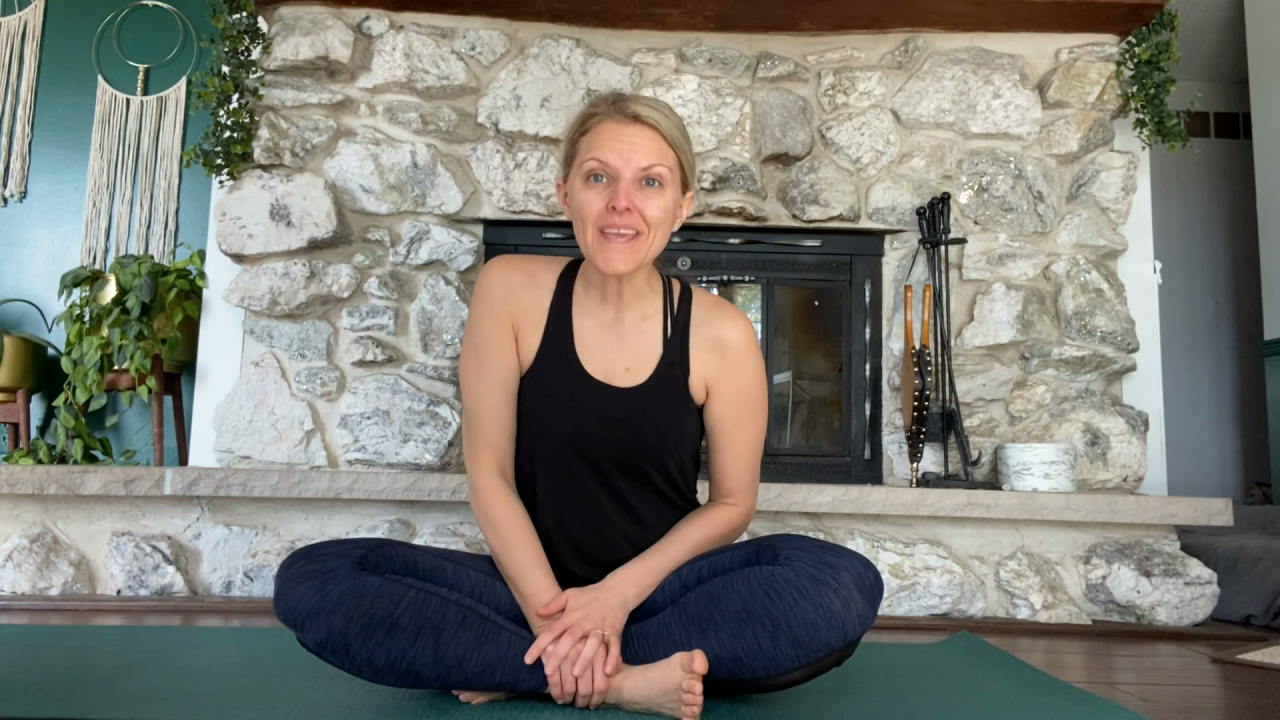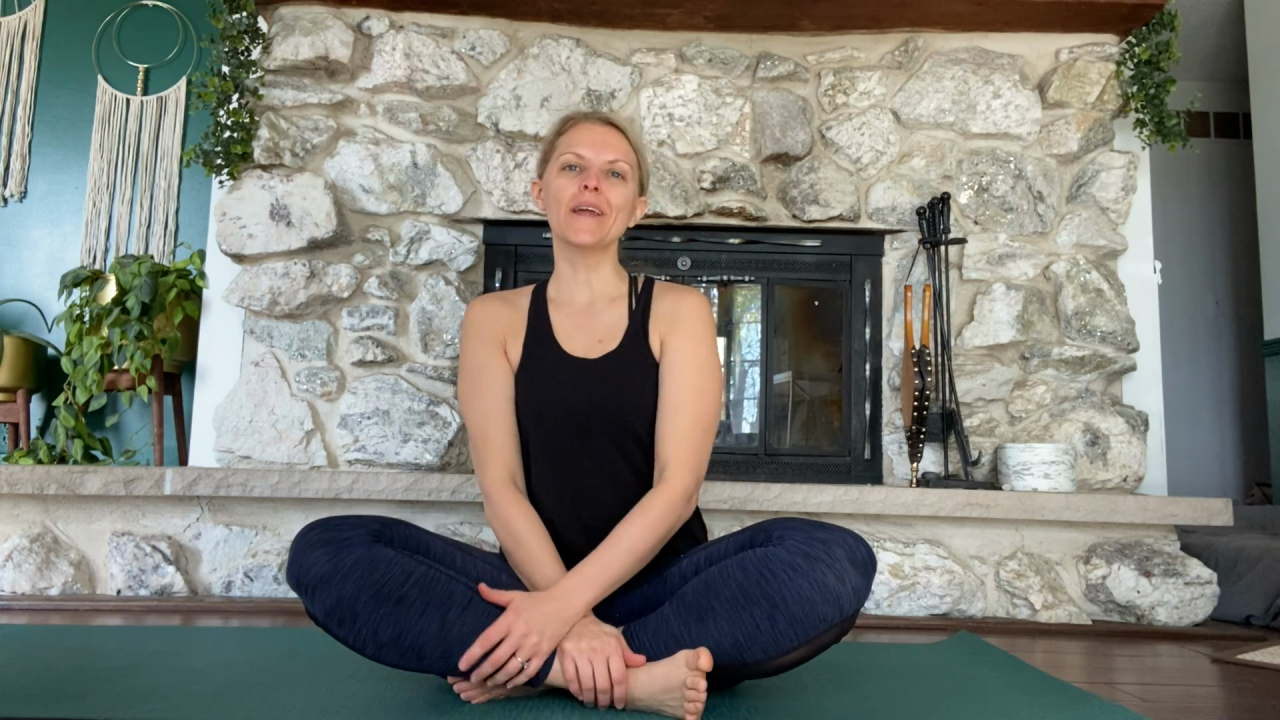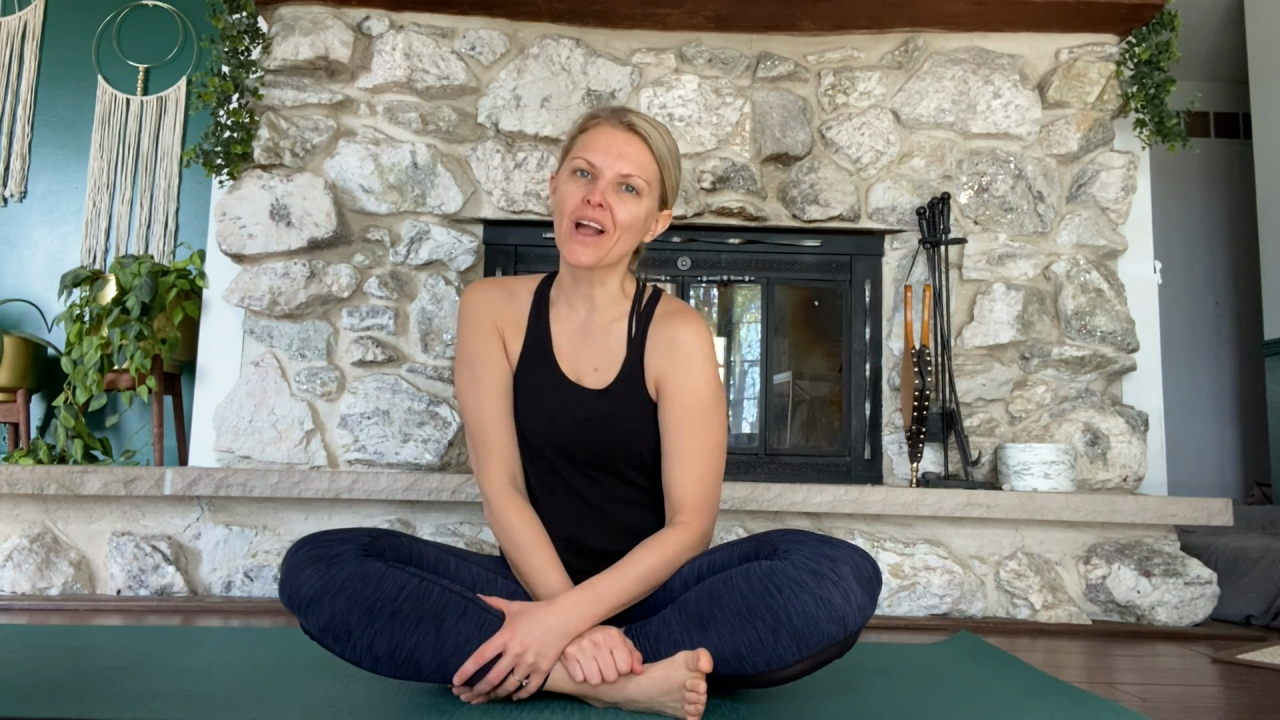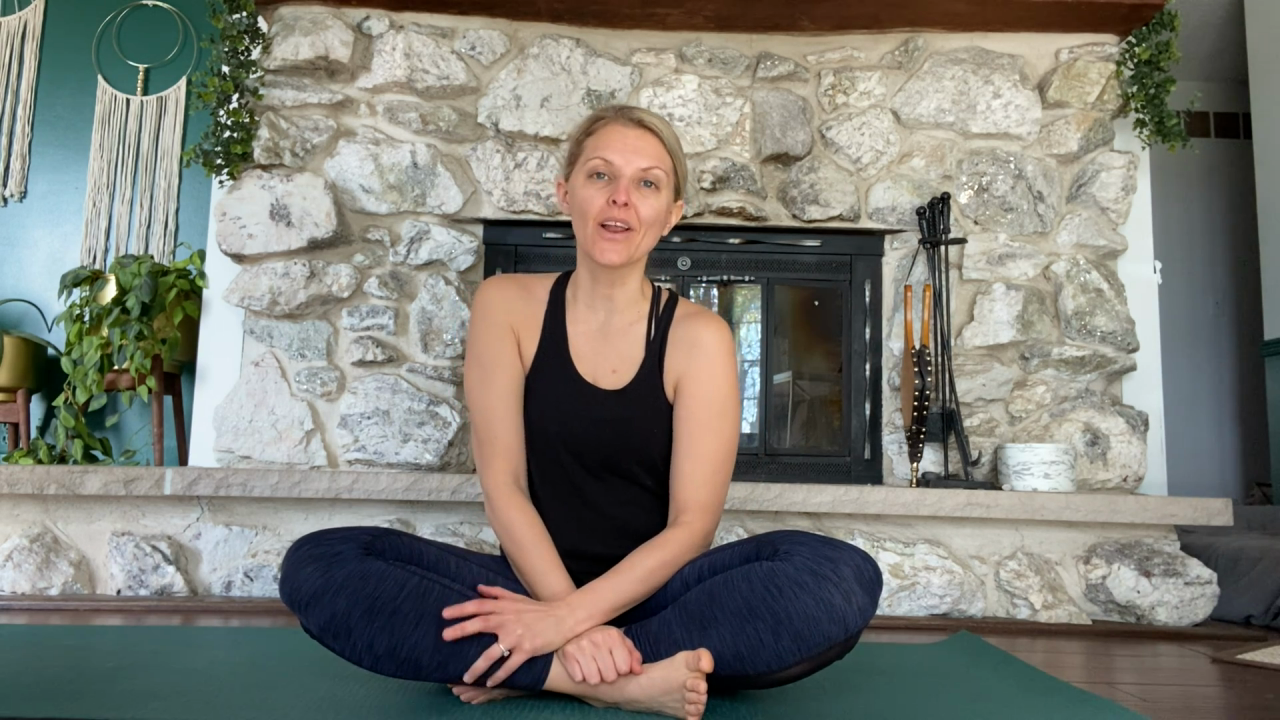
dt=1s
person 1, frame 1
left shoulder: (720, 334)
right shoulder: (511, 288)
left elbow: (731, 504)
right elbow: (489, 476)
left wrist: (622, 591)
right wrist: (551, 618)
left hip: (664, 594)
right hip: (536, 589)
left knee: (846, 587)
right knee: (310, 582)
person 1, frame 2
left shoulder: (678, 309)
right shoulder: (494, 317)
left elbow: (677, 486)
right elbow: (501, 488)
left wrist: (563, 602)
right wrist: (567, 612)
left hip: (661, 588)
right hip: (538, 586)
left knee: (836, 561)
right knee: (323, 552)
left ankle: (542, 669)
person 1, frame 3
left shoulder: (677, 334)
right shoulder: (492, 306)
left elbow: (690, 525)
right elbow: (501, 488)
left wrist: (566, 619)
right wrist: (566, 617)
left hip: (654, 594)
right hip: (535, 588)
left knee: (841, 577)
right knee: (315, 565)
person 1, frame 4
left shoulder: (698, 335)
right shoulder: (507, 303)
left elbow: (692, 524)
right elbow: (502, 486)
left wrist: (570, 618)
right wrist: (565, 612)
left hip: (654, 596)
right hip: (536, 589)
left knee: (843, 577)
right knee: (317, 563)
